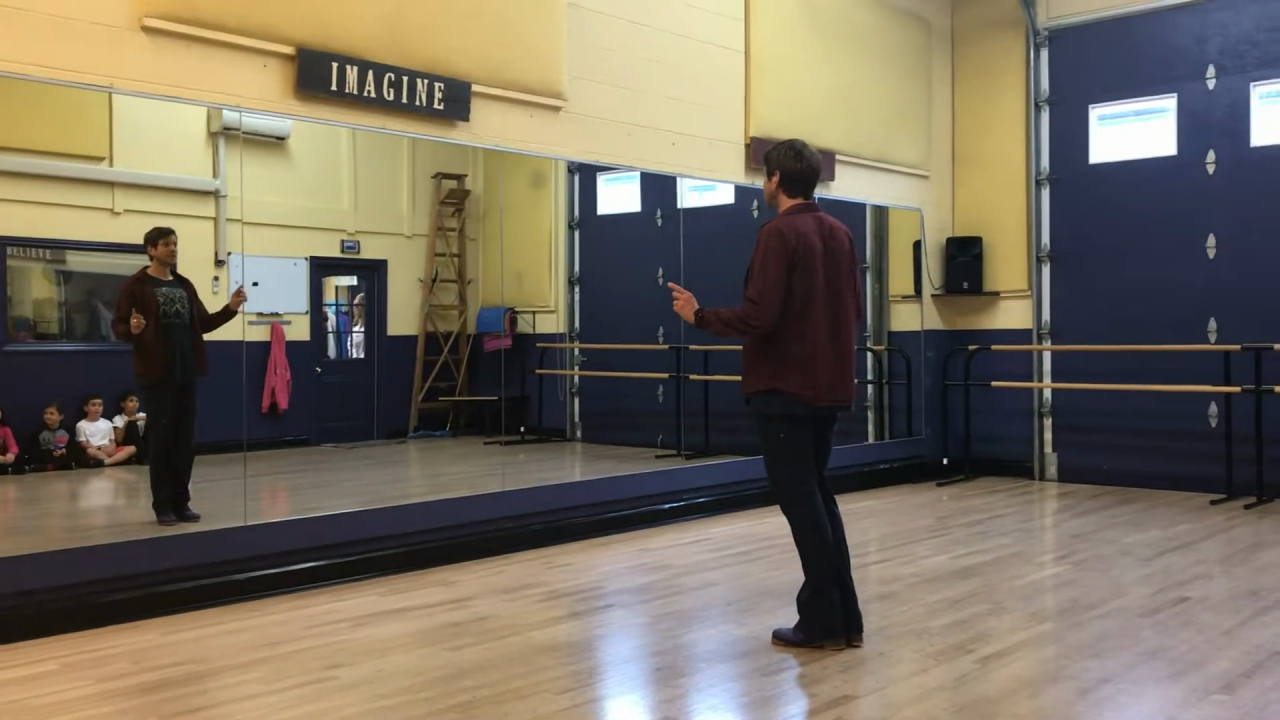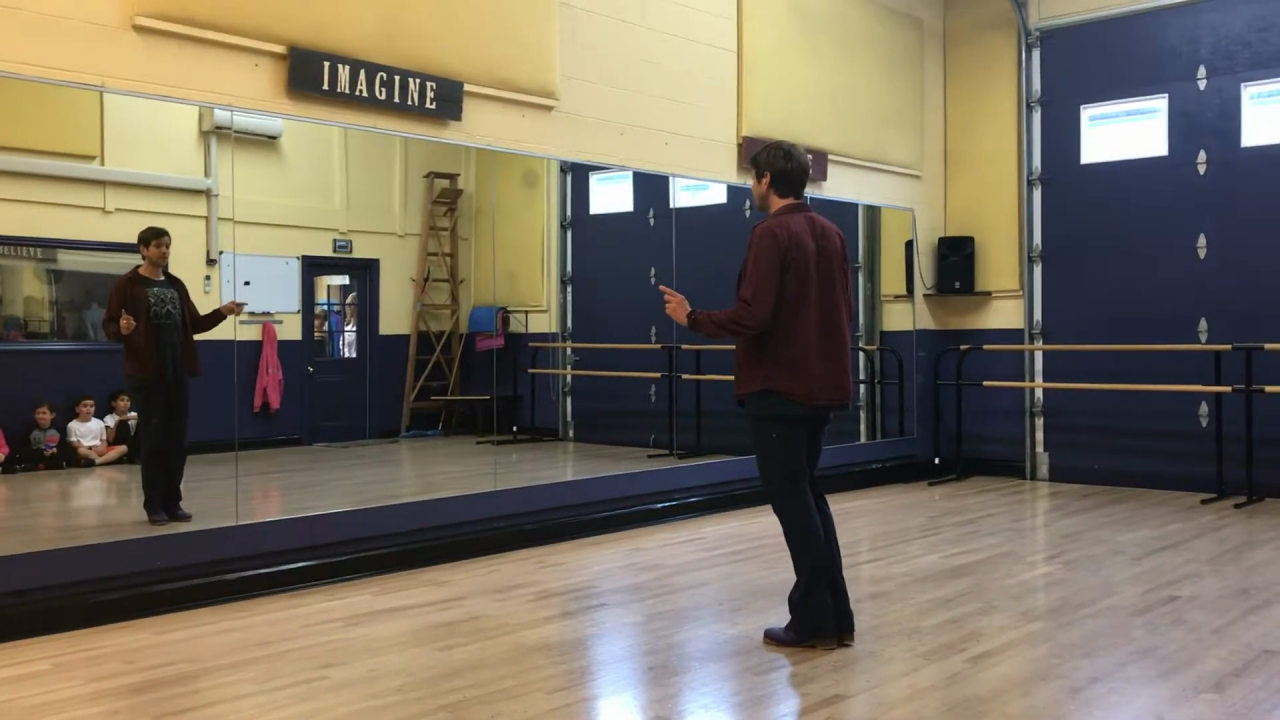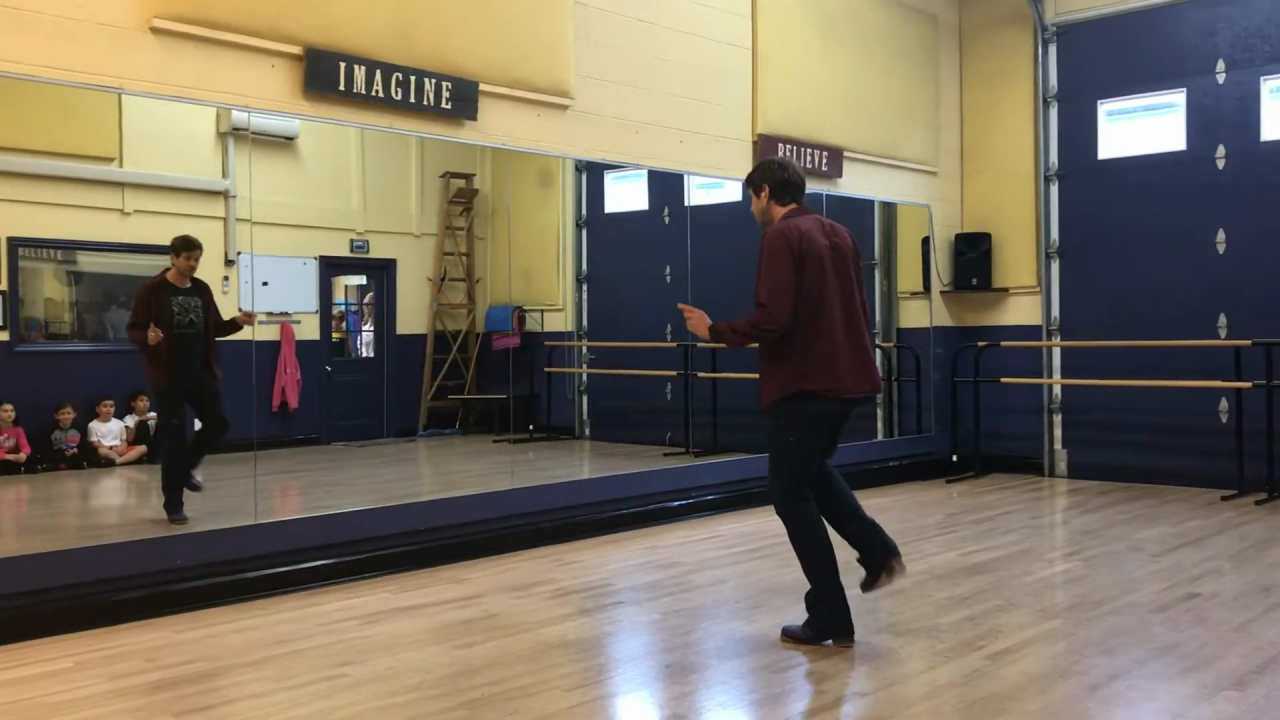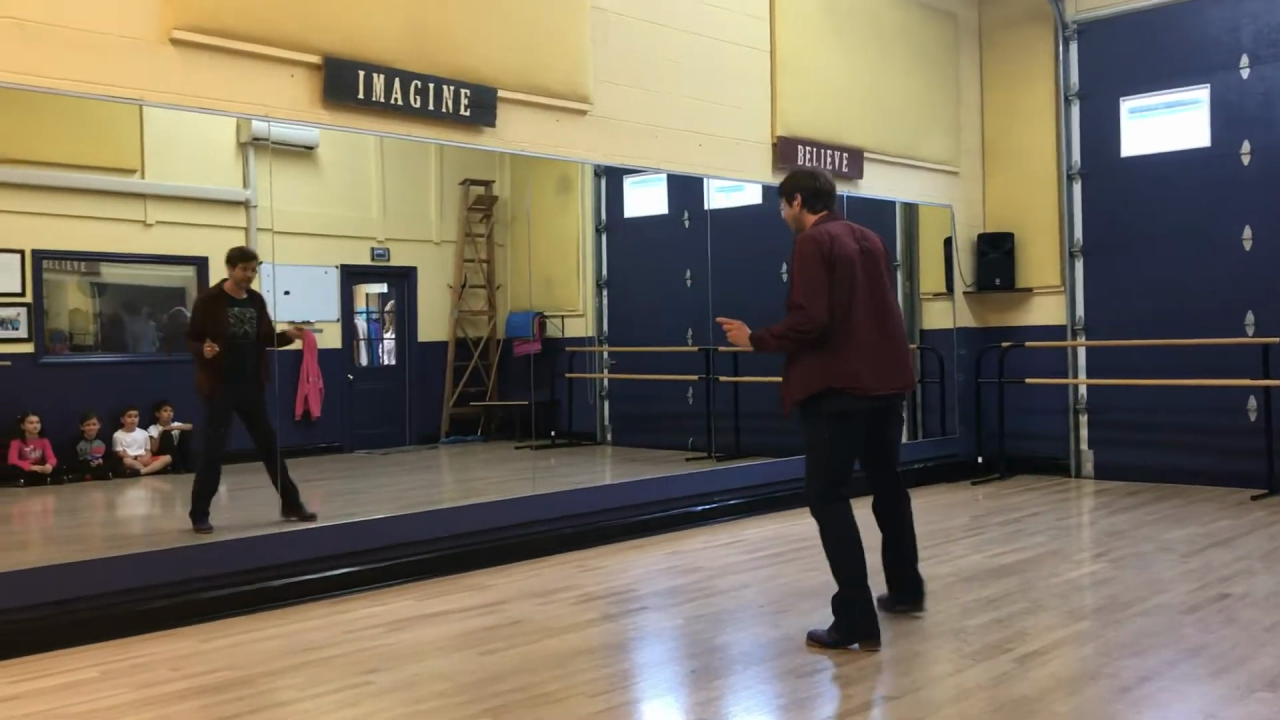
dt=0.5s
person 1, frame 1
left shoulder: (779, 233)
right shoulder: (840, 234)
left elbow: (759, 315)
right elbow: (852, 311)
left wrist: (699, 315)
left hip: (784, 389)
right hip: (828, 387)
left knee: (799, 500)
right knee: (817, 495)
left ankle: (822, 621)
right ankle: (844, 617)
person 1, frame 2
left shoulder: (772, 234)
right shoulder: (831, 235)
left elbow: (753, 316)
right elbow: (844, 310)
left wrist: (691, 318)
left hip: (779, 388)
right hip: (823, 385)
left knee: (791, 501)
right knee: (807, 495)
left ankle: (814, 622)
right ankle: (835, 615)
person 1, frame 3
left shoulder: (781, 238)
right shoulder: (839, 235)
left elbow: (771, 320)
left wrist: (714, 331)
left hip: (804, 384)
right hip: (849, 378)
left knee: (792, 496)
right knee: (812, 469)
left ankle: (830, 618)
right ankle: (877, 550)
person 1, frame 4
left shoulder: (812, 244)
right shoulder: (869, 240)
left elbow: (808, 321)
left wrist: (754, 340)
left hip: (839, 387)
right hip: (888, 381)
left knee: (828, 498)
right knee: (887, 482)
left ankle: (856, 620)
right ankle: (905, 589)
person 2, frame 1
left shoulder: (184, 285)
right shoulder: (136, 285)
left elbow: (202, 323)
right elbow: (118, 326)
left wrist: (230, 309)
right wrist: (132, 329)
left hip: (186, 372)
right hip: (156, 374)
left knee: (185, 439)
right knee: (161, 438)
left ankle: (181, 502)
right ankle: (163, 506)
person 2, frame 2
left shoulder: (176, 285)
right shoulder: (128, 285)
left elbow: (194, 324)
right elbow: (109, 326)
left wrist: (222, 313)
right wrist: (122, 330)
left hip: (178, 373)
right hip: (147, 374)
left knee: (177, 439)
right knee: (154, 438)
left ankle: (172, 502)
right ankle: (154, 505)
person 2, frame 3
left shoulder: (202, 289)
right shoulder: (152, 290)
left elbow: (215, 329)
right elbow: (133, 330)
left wrist: (237, 322)
right wrist: (147, 339)
left hip: (201, 372)
right hip: (168, 376)
left knee: (218, 423)
right knee: (173, 437)
left ankle: (185, 468)
right ankle: (173, 504)
person 2, frame 4
left shoulder: (256, 300)
right shoulder: (209, 301)
left elbow: (267, 340)
right elbow: (191, 339)
left wrist: (290, 335)
right wrist: (203, 351)
left hip: (251, 386)
right hip: (218, 387)
left knee: (268, 443)
right knee: (213, 449)
left ankle: (291, 504)
right ankle: (199, 513)
